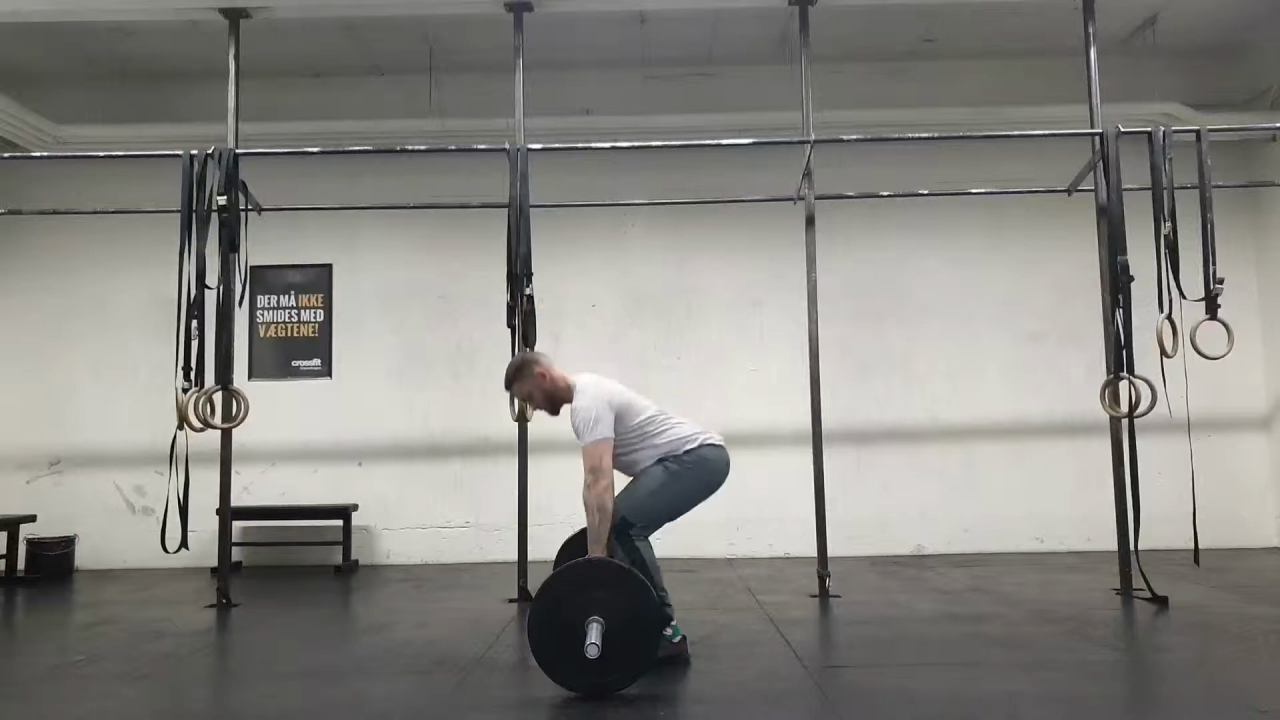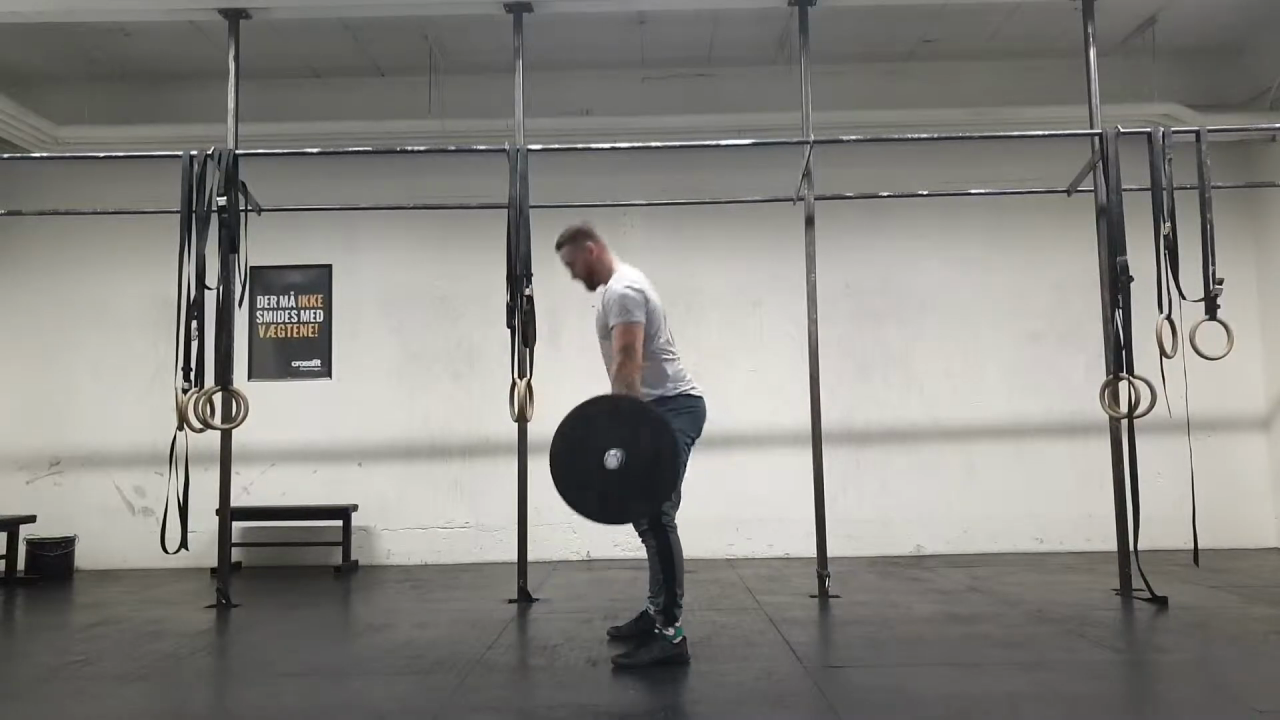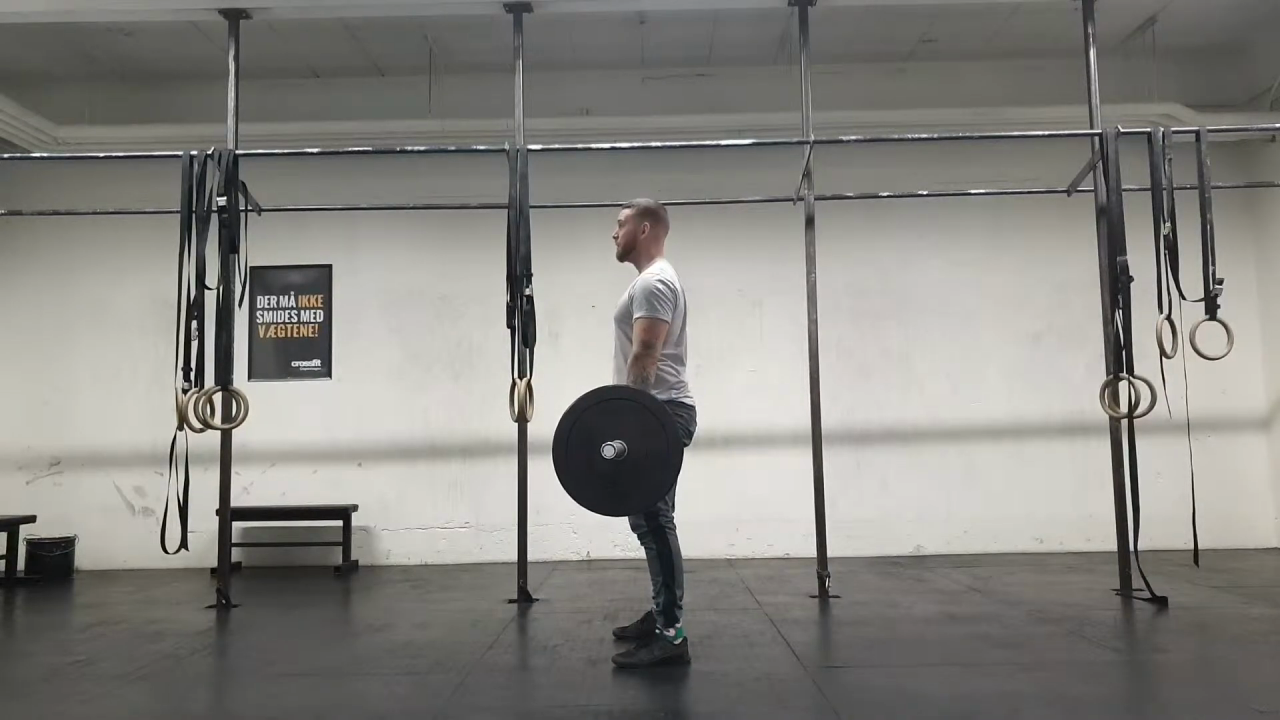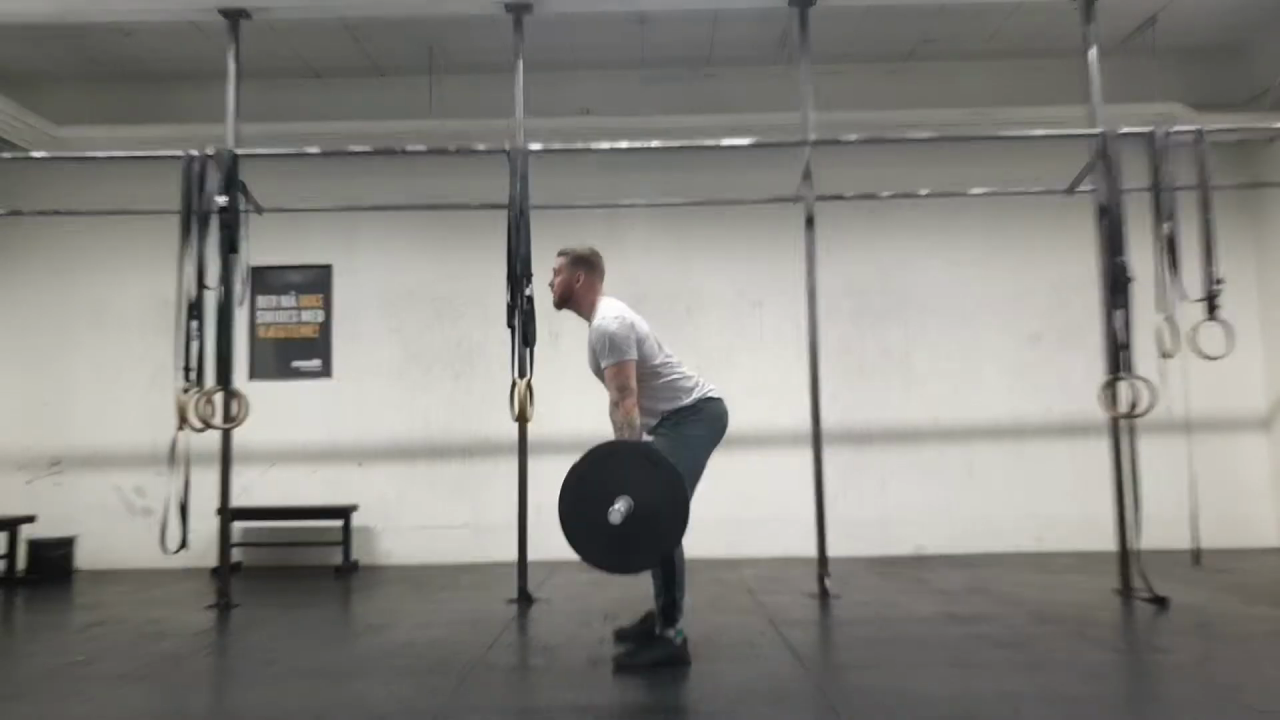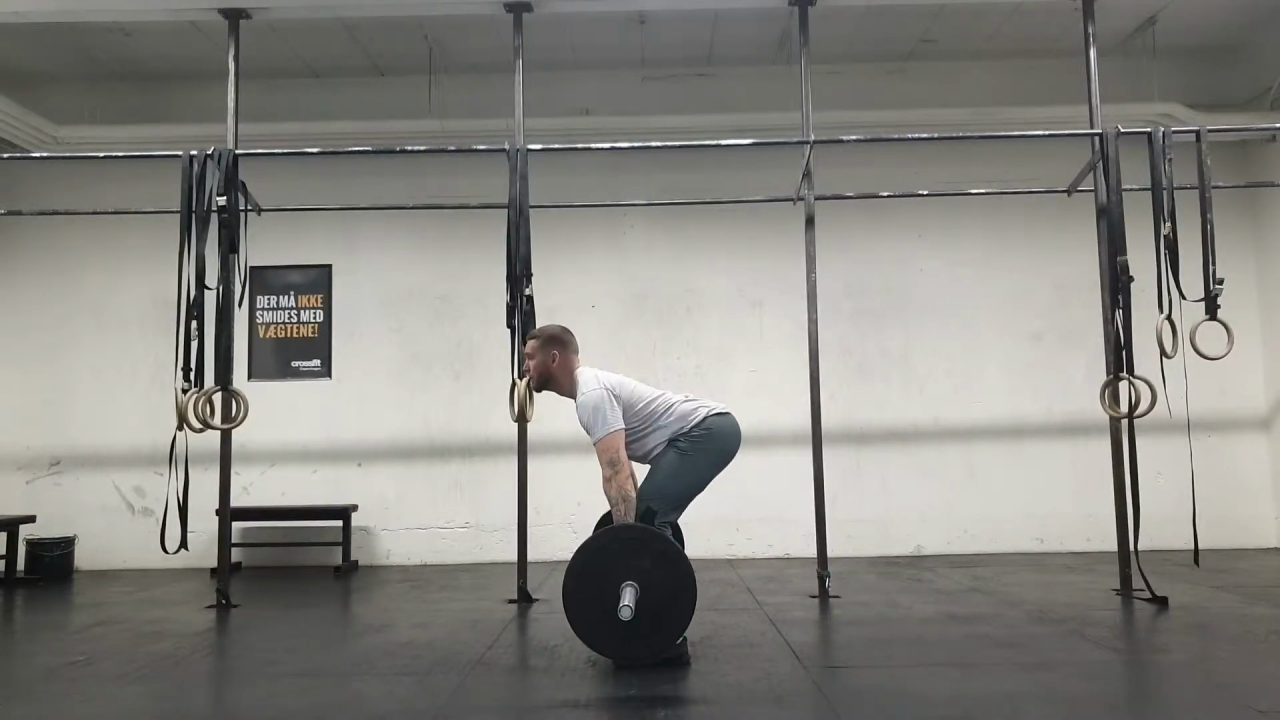
dt=1s
person 1, frame 1
left shoulder: (587, 402)
right shoulder: (587, 390)
left elbow: (598, 484)
right elbow: (601, 480)
left wrist: (596, 556)
right wrist: (601, 542)
left hip: (696, 458)
right hip: (699, 456)
left knee: (622, 527)
right knee: (622, 524)
left ankle: (665, 633)
person 1, frame 2
left shoulder: (621, 289)
right shoulder: (621, 286)
left elbow: (629, 363)
left hip: (670, 408)
right hip: (666, 406)
left knee: (654, 515)
right knee: (649, 514)
left ankle: (669, 633)
right ankle: (659, 612)
person 1, frame 3
left shoulder: (653, 282)
right shoulder: (652, 281)
left elbow: (645, 357)
left knee: (653, 521)
right knee: (650, 520)
left ankle: (670, 635)
right ankle: (662, 614)
person 1, frame 4
left shoulder: (607, 325)
right shoulder: (608, 318)
left elbow: (625, 402)
right elbow: (627, 398)
left hip: (692, 415)
right hip: (686, 415)
left ankle: (670, 635)
right ankle: (663, 615)
person 1, frame 5
left shoulder: (591, 394)
right shoulder: (593, 386)
left elbow: (616, 473)
right elbow: (622, 468)
left hip: (706, 431)
right hip: (711, 430)
right knee: (649, 518)
